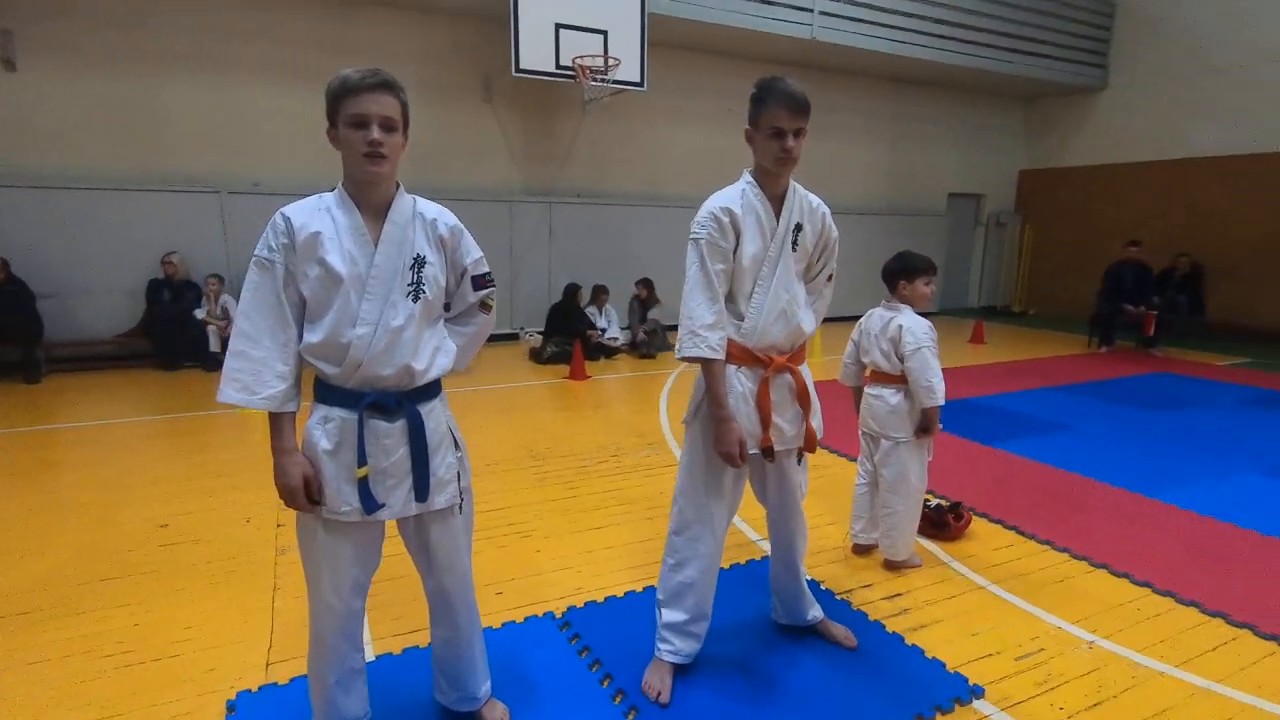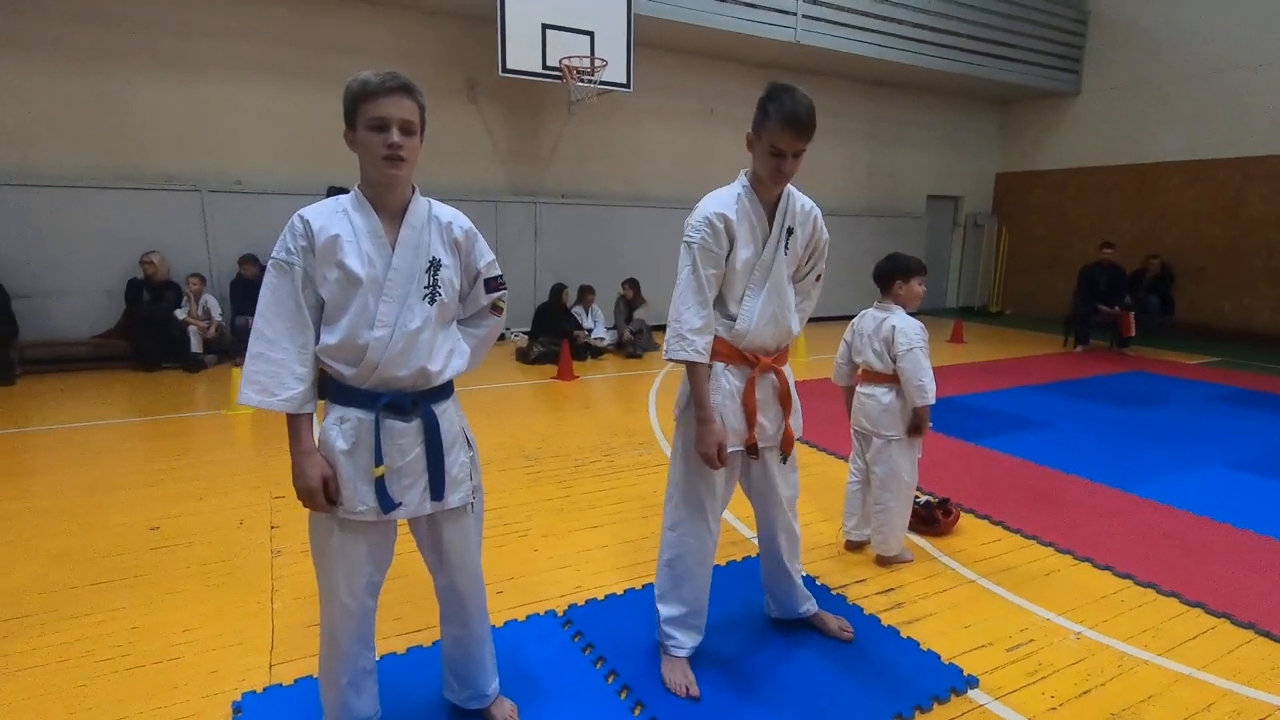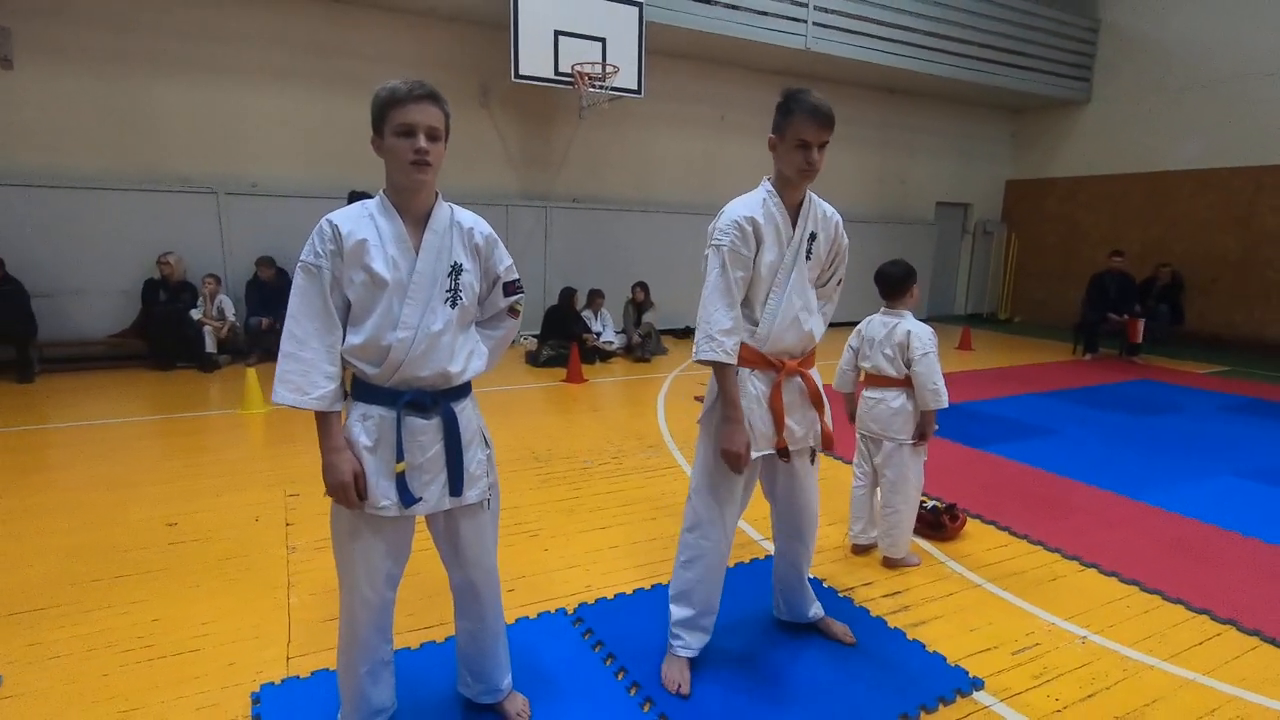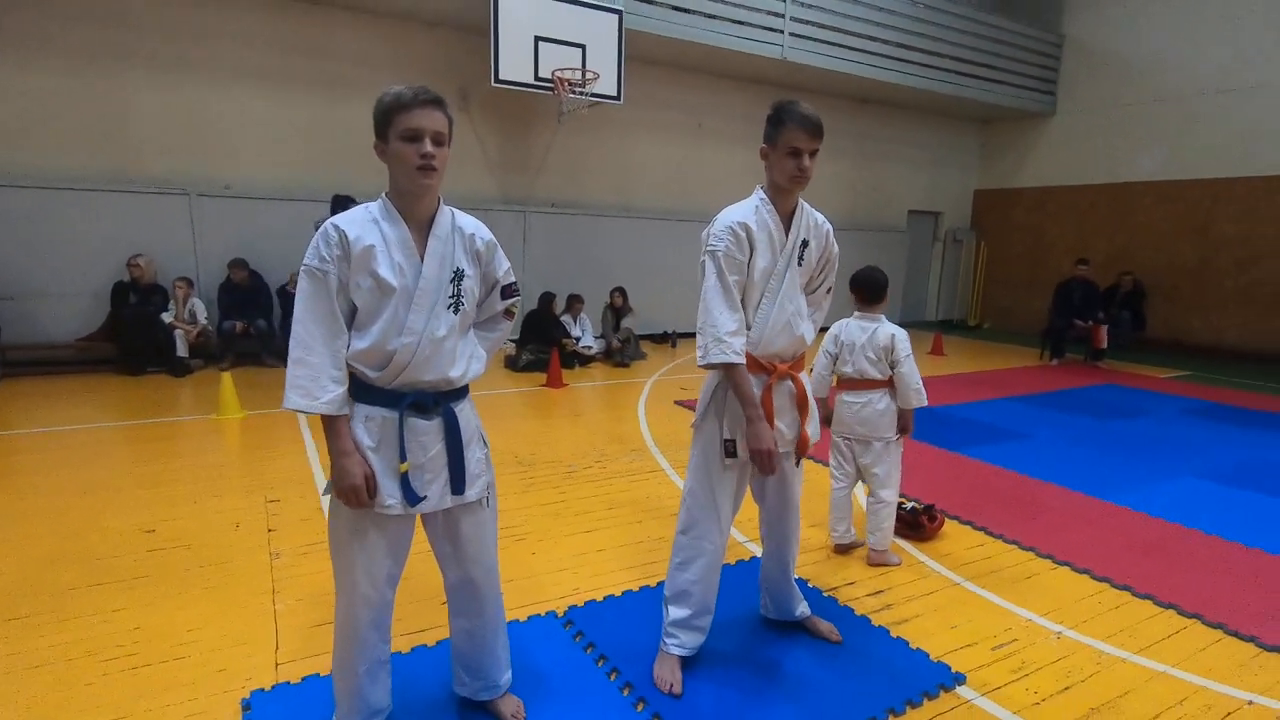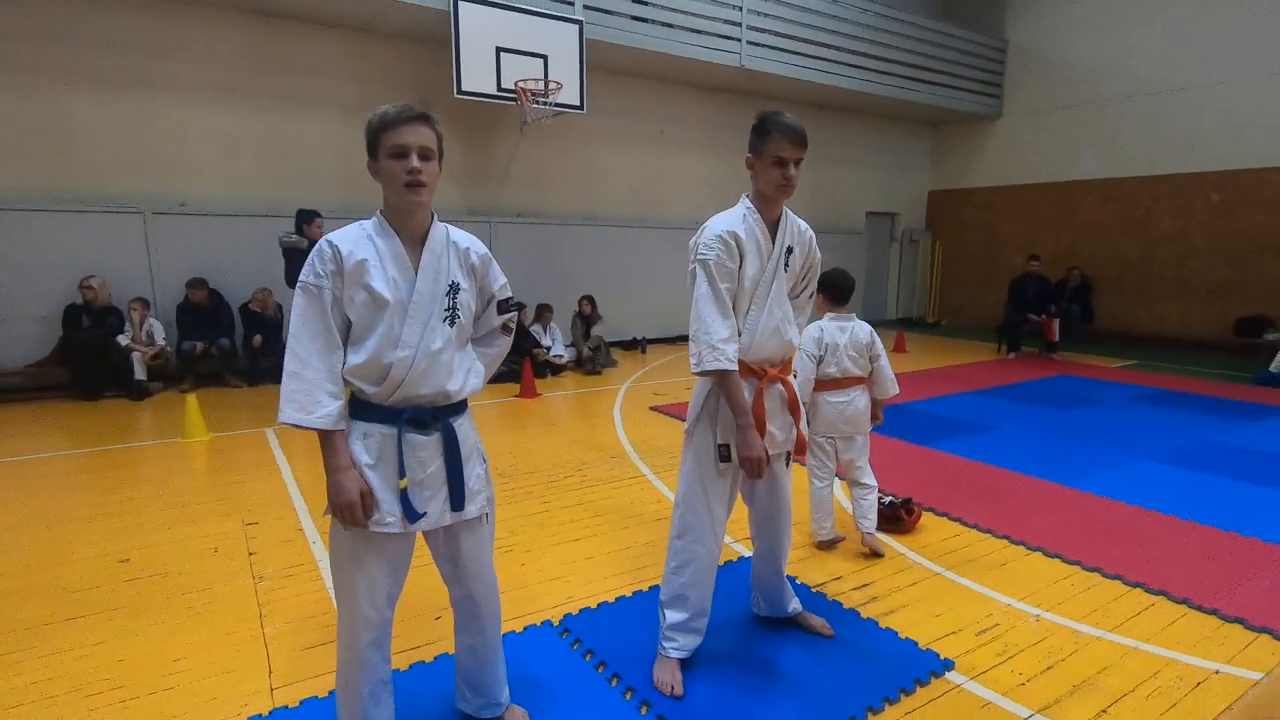
dt=0.4s
person 1, frame 1
left shoulder: (438, 226)
right shoulder: (296, 227)
left elbow: (477, 311)
right elbow: (271, 345)
left wrist: (427, 361)
right wrist: (284, 449)
left hip: (424, 427)
right hip: (339, 433)
left knee: (450, 577)
right knee: (336, 595)
person 1, frame 2
left shoulder: (452, 229)
right shoulder: (314, 229)
left elbow: (486, 313)
right elbow: (287, 345)
left wrist: (440, 364)
right wrist: (303, 450)
left hip: (436, 428)
right hip: (353, 433)
left knee: (461, 576)
right knee: (347, 594)
person 1, frame 3
left shoulder: (473, 234)
right shoulder: (341, 232)
left elbow: (503, 315)
right elbow: (315, 346)
left wrist: (458, 364)
right wrist: (333, 445)
left hip: (454, 427)
right hip: (374, 429)
left knee: (477, 571)
right knee: (367, 587)
person 1, frame 4
left shoulder: (473, 238)
right shoulder: (344, 236)
left elbow: (497, 318)
right elbow: (320, 350)
left wrist: (454, 368)
right wrist: (342, 449)
left hip: (452, 428)
right hip: (374, 430)
left knee: (475, 571)
right knee: (365, 589)
person 1, frame 5
left shoulder: (468, 253)
right shoulder: (339, 254)
left elbow: (495, 334)
right elbow: (316, 368)
left wrist: (453, 382)
right wrist: (339, 466)
left hip: (451, 444)
right hip: (373, 450)
left knee: (476, 588)
right knee: (365, 608)
person 2, frame 1
left shoulder: (816, 215)
right shoulder: (721, 213)
right elbow: (702, 321)
left wrist: (788, 342)
right wrist: (722, 415)
left hip: (790, 380)
right hip: (733, 380)
left knee: (788, 506)
right knee: (701, 517)
left ankle: (797, 608)
right ankle: (672, 646)
person 2, frame 2
left shoulder: (807, 218)
right shoulder: (714, 217)
right elbow: (691, 323)
left wrist: (773, 349)
right wrist: (705, 418)
left hip: (774, 379)
right hip: (720, 379)
left knee: (779, 504)
right knee: (694, 514)
left ankle: (792, 603)
right ankle: (677, 639)
person 2, frame 3
left shoulder: (829, 224)
right shoulder: (740, 221)
right elbow: (718, 328)
left wrist: (799, 356)
right wrist: (734, 420)
left hip: (800, 384)
right hip: (746, 384)
left knee: (799, 510)
right knee: (713, 517)
left ankle: (798, 606)
right ankle: (683, 640)
person 2, frame 4
left shoulder: (820, 232)
right shoulder: (733, 228)
right elbow: (721, 334)
left wrist: (791, 375)
right wrist: (754, 419)
left hip: (790, 387)
right hip: (737, 390)
left knee: (784, 510)
right knee: (706, 518)
left ankle: (785, 604)
right ankle: (677, 639)
person 2, frame 5
left shoulder: (802, 238)
right shoulder: (721, 236)
right elbow: (713, 342)
left wrist: (775, 389)
right wrist: (743, 424)
left hip: (777, 390)
right hip: (727, 394)
left knee: (774, 510)
right knee: (700, 521)
left ankle: (776, 602)
right ankle: (675, 642)
person 3, frame 1
left shoulder: (869, 319)
right shoulder: (916, 327)
left elbow: (851, 367)
right elbow: (926, 380)
left wrist: (859, 402)
right wrist: (932, 419)
left hip: (873, 407)
right hip: (903, 414)
left knee: (868, 475)
right knee: (903, 485)
left ankle: (863, 538)
right ankle: (896, 552)
person 3, frame 2
left shoulder: (861, 320)
right shoulder: (908, 328)
left elbow: (843, 367)
right elbow: (916, 379)
left wrist: (850, 401)
right wrist: (922, 418)
left hip: (864, 405)
right hip: (894, 412)
left knee: (860, 473)
right knee: (894, 482)
left ankle: (855, 534)
right ankle: (888, 549)
person 3, frame 3
left shoulder: (866, 326)
right shoulder: (919, 332)
left elbow: (845, 371)
right elbow: (928, 384)
left wrist: (851, 405)
right wrist: (928, 424)
left hip: (869, 409)
right hip: (901, 415)
left knee: (864, 478)
right knee: (901, 486)
left ankle: (861, 538)
right ankle: (894, 552)
person 3, frame 4
left shoulder: (839, 329)
right shoulder: (894, 334)
left elbow: (820, 374)
right elbow: (908, 383)
left wrist: (823, 408)
right wrist: (907, 418)
left hip: (845, 410)
right hip: (880, 413)
left knee: (842, 478)
right knee: (884, 484)
left ankle: (842, 538)
right ankle: (878, 548)
person 3, frame 5
left shoulder: (815, 331)
right shoulder: (866, 331)
left elbow: (803, 377)
right elbow: (882, 374)
right wrist: (877, 407)
left hip: (823, 409)
right hip: (856, 408)
left knee: (821, 476)
right knee: (861, 473)
left ankle: (824, 534)
right ankle: (868, 531)
